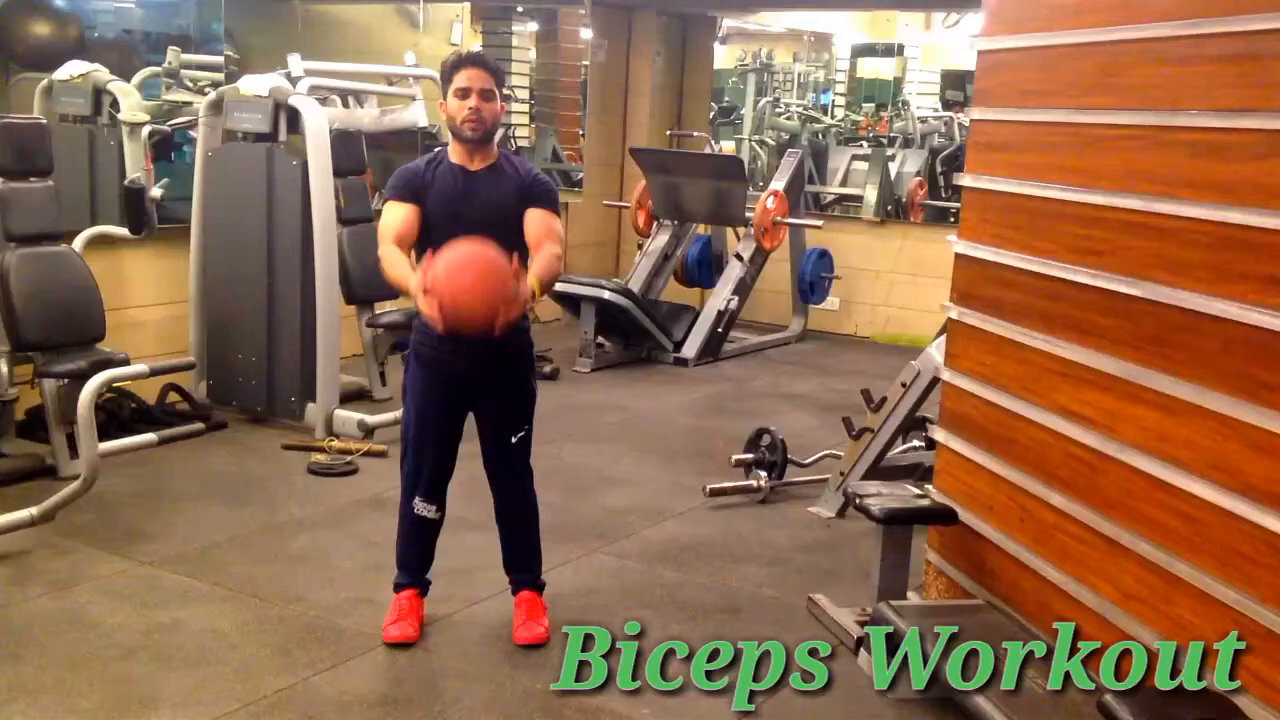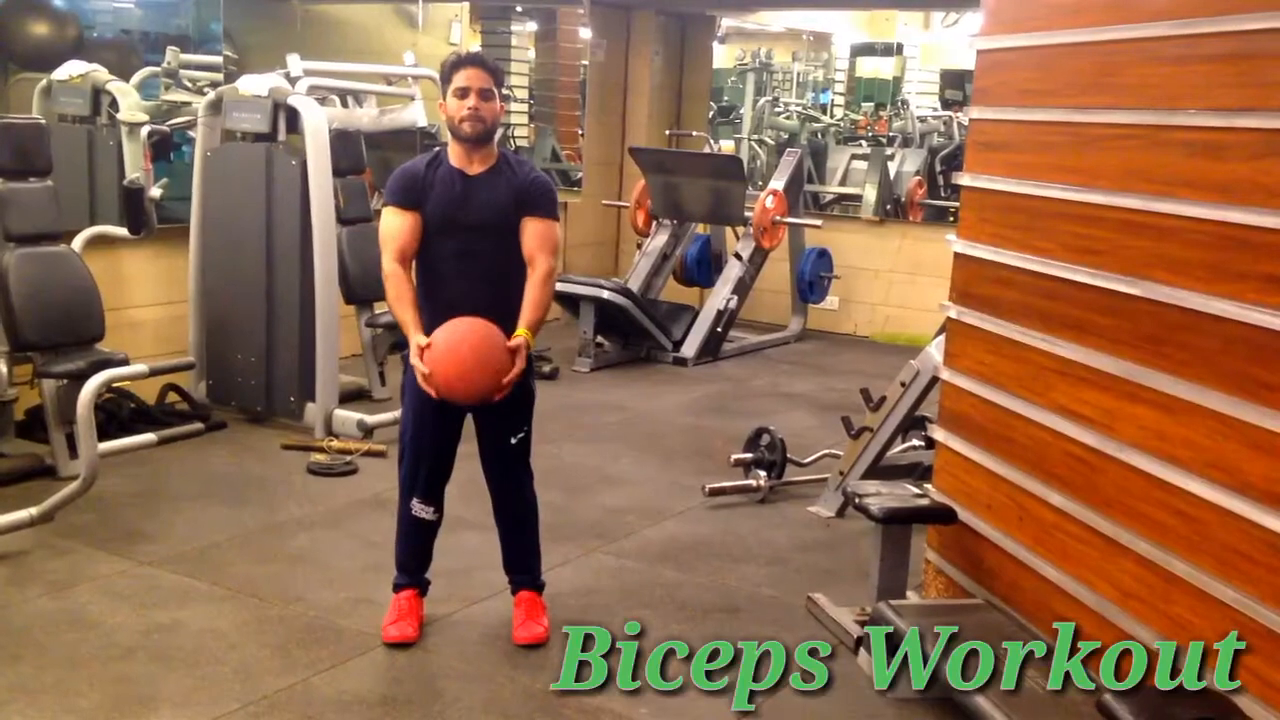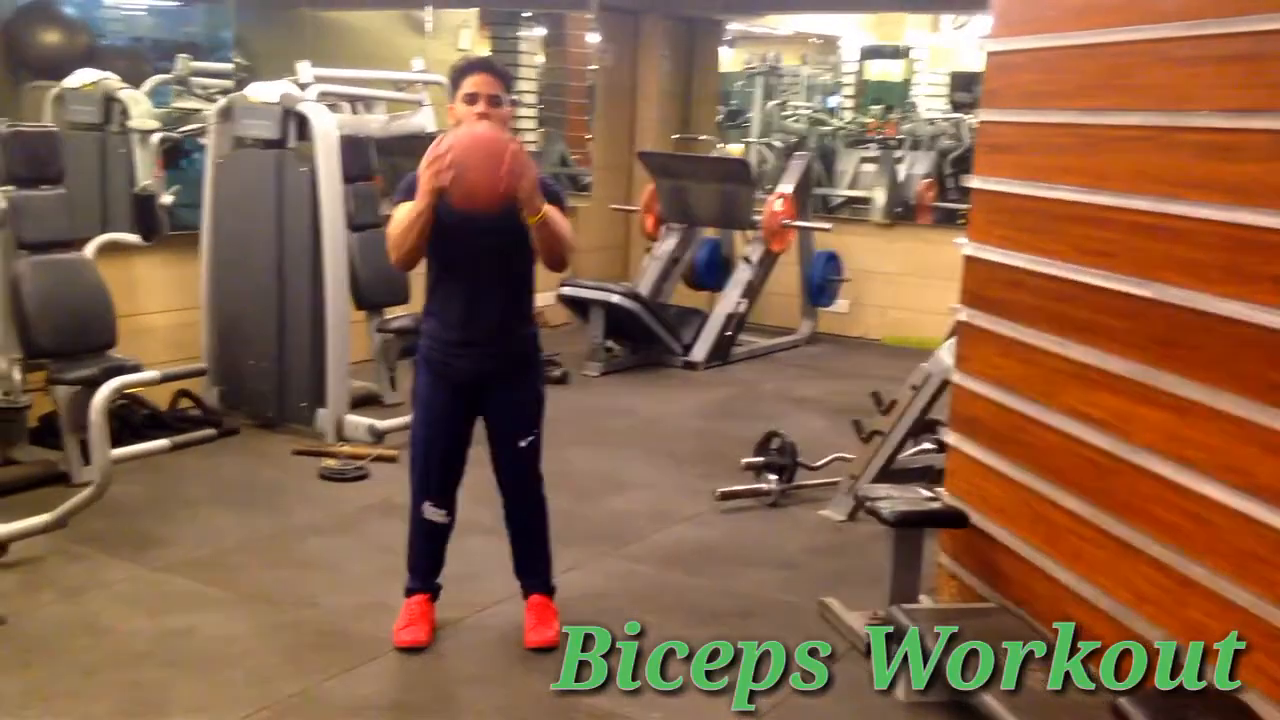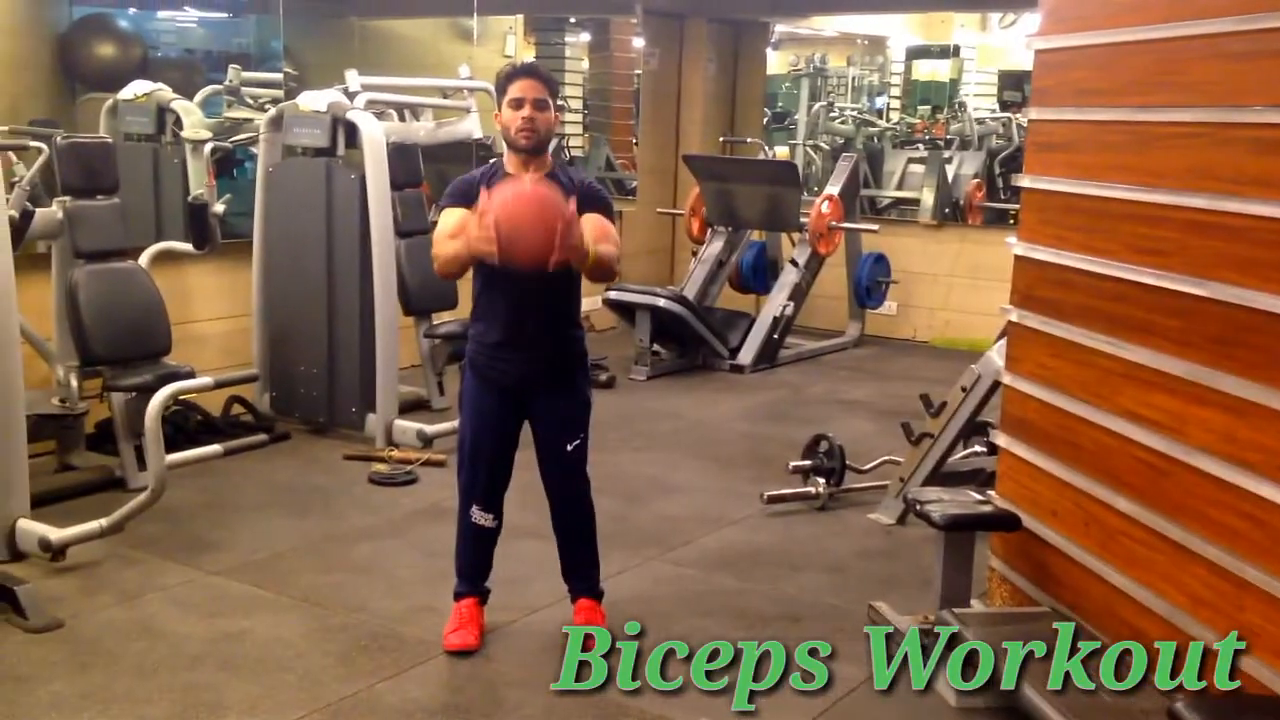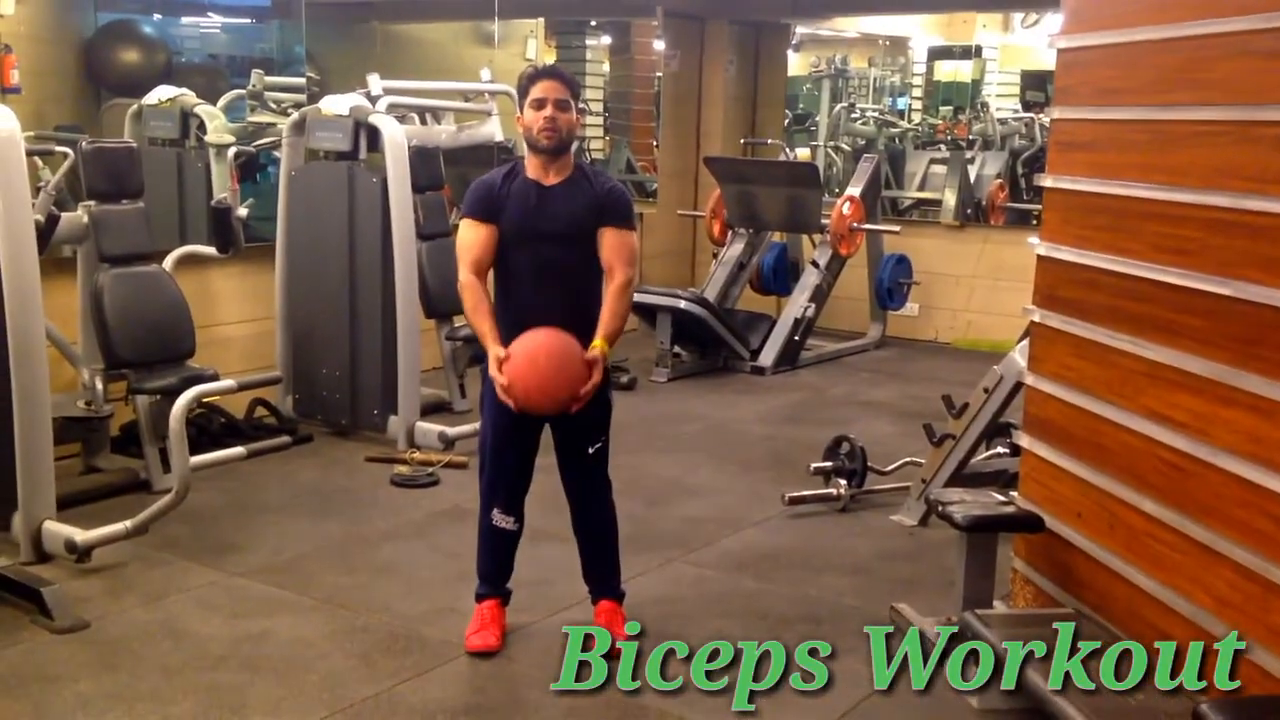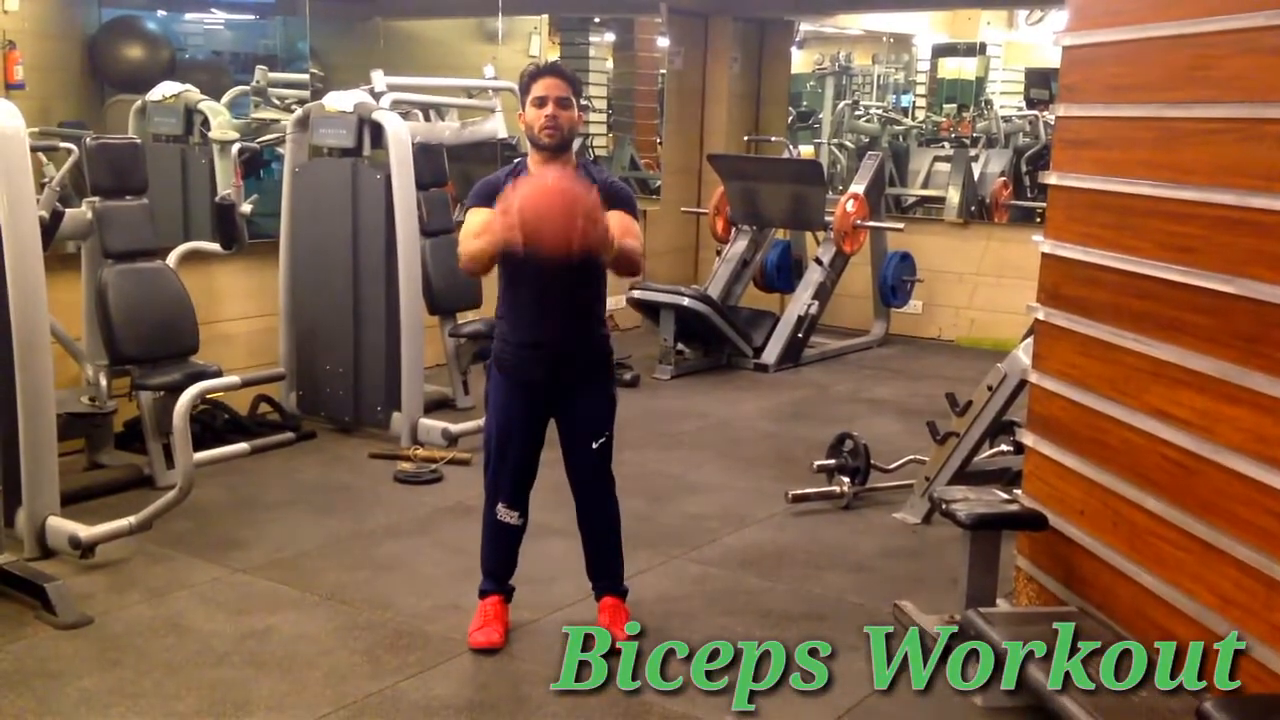
dt=0.7s
person 1, frame 1
left shoulder: (529, 182)
right shoulder: (414, 178)
left elbow: (551, 249)
right elbow: (390, 247)
left wrist: (529, 286)
right wrist: (417, 286)
left hip: (507, 356)
right hip: (435, 353)
left knee: (512, 477)
right knee: (422, 476)
left ankle: (527, 591)
right ankle: (409, 590)
person 1, frame 2
left shoulder: (530, 184)
right shoulder: (412, 179)
left elbow: (542, 266)
right elbow: (395, 262)
left wrist: (522, 338)
right wrist: (414, 336)
left hip: (505, 356)
right hip: (434, 354)
left knee: (512, 478)
right knee: (420, 477)
left ankle: (527, 590)
right ankle: (409, 589)
person 1, frame 3
left shoulder: (536, 184)
right shoulder: (423, 180)
left elbow: (559, 257)
right elbow: (400, 256)
left wrist: (528, 201)
right wrist: (428, 196)
left hip: (514, 361)
right hip: (444, 359)
left knee: (522, 481)
right knee: (432, 482)
left ankle: (538, 595)
right ankle: (420, 594)
person 1, frame 4
left shoulder: (583, 191)
right shoulder: (470, 188)
left elbow: (611, 264)
right elbow: (440, 261)
left wrist: (580, 250)
right wrist: (472, 242)
left hip: (561, 365)
right hip: (490, 363)
left knee: (570, 485)
right knee: (479, 486)
left ankle: (586, 598)
right ankle: (469, 598)
person 1, frame 5
left shoulder: (606, 195)
right shoulder: (490, 191)
left elbow: (620, 277)
right elbow: (471, 275)
left wrist: (600, 348)
right wrist: (494, 348)
left hip: (582, 367)
right hip: (511, 365)
left knee: (590, 488)
right knee: (501, 487)
left ankle: (608, 600)
right ankle: (490, 600)
person 1, frame 6
left shoulder: (607, 189)
right shoulder: (495, 188)
left elbow: (634, 257)
right elbow: (467, 254)
left wrist: (604, 241)
right wrist: (498, 236)
left hip: (587, 364)
right hip: (516, 363)
left knee: (595, 484)
right knee: (505, 484)
left ankle: (611, 597)
right ankle: (494, 596)
